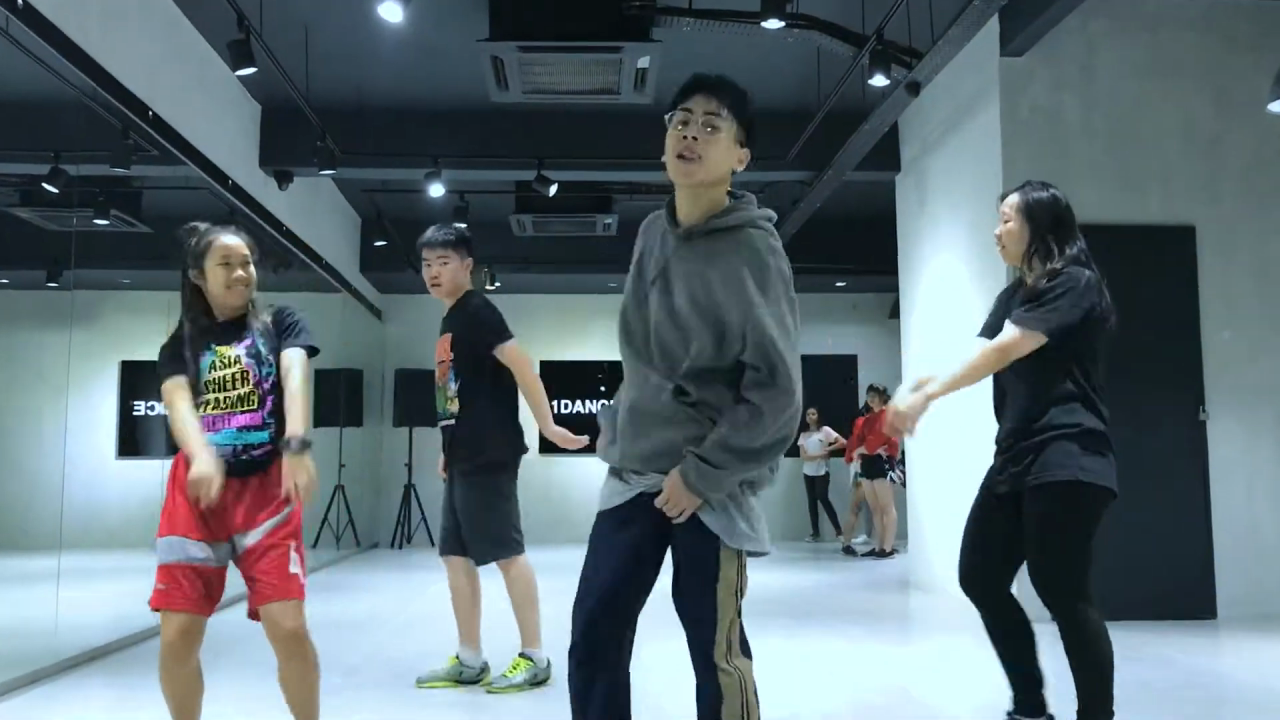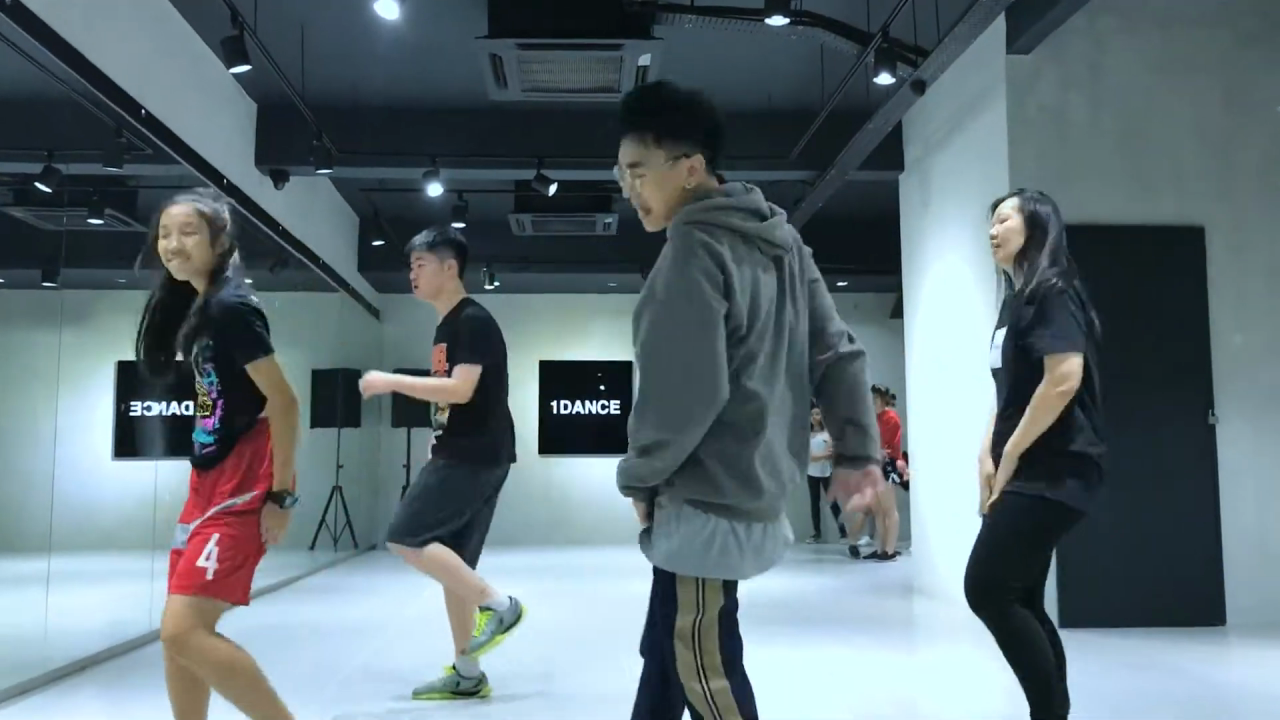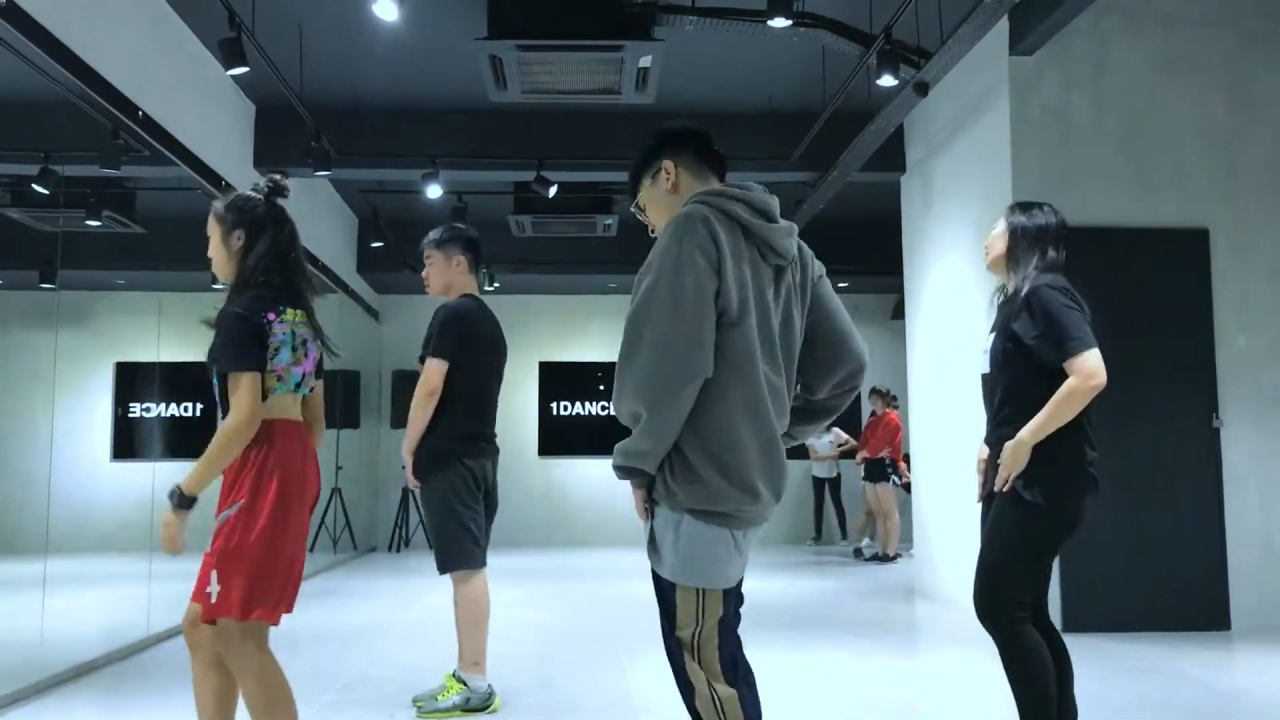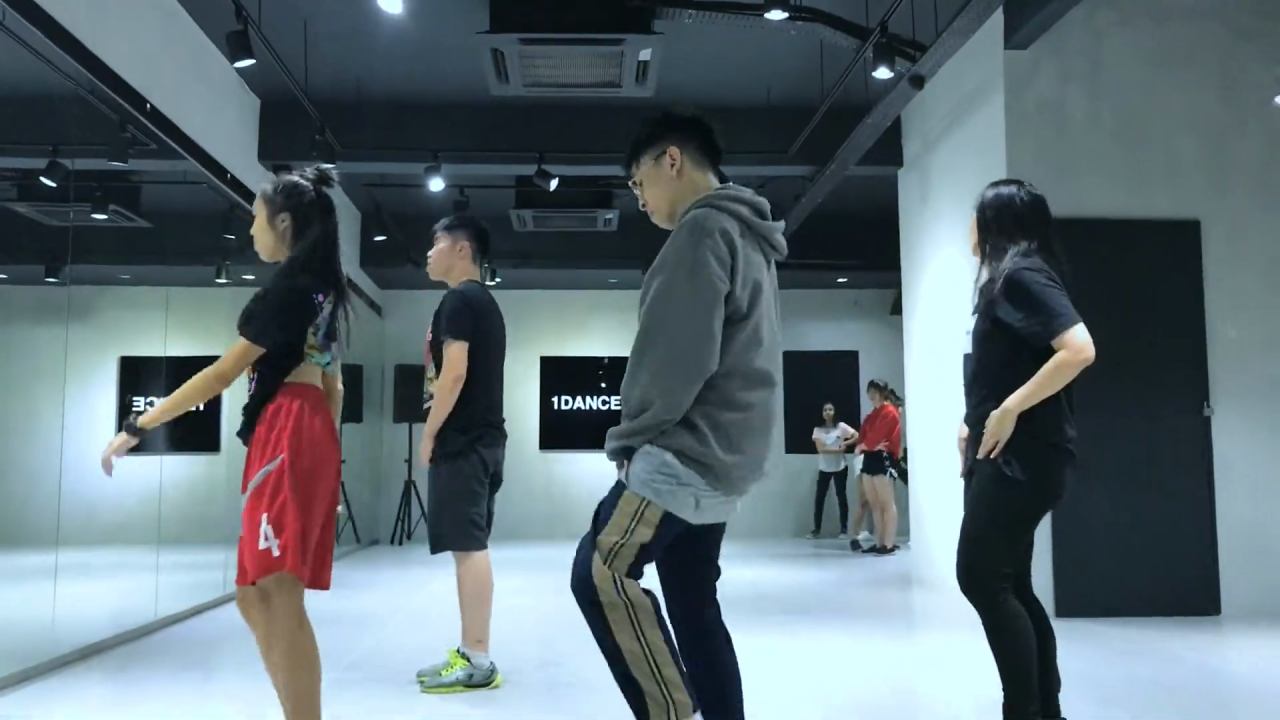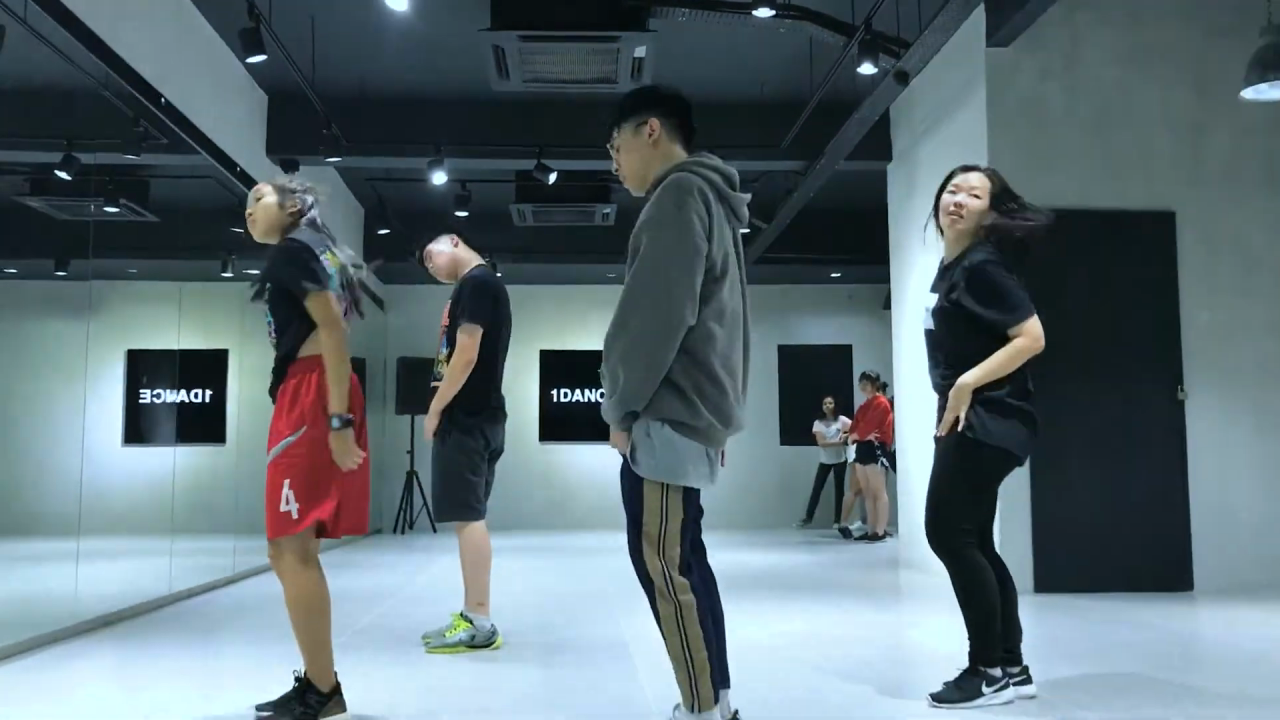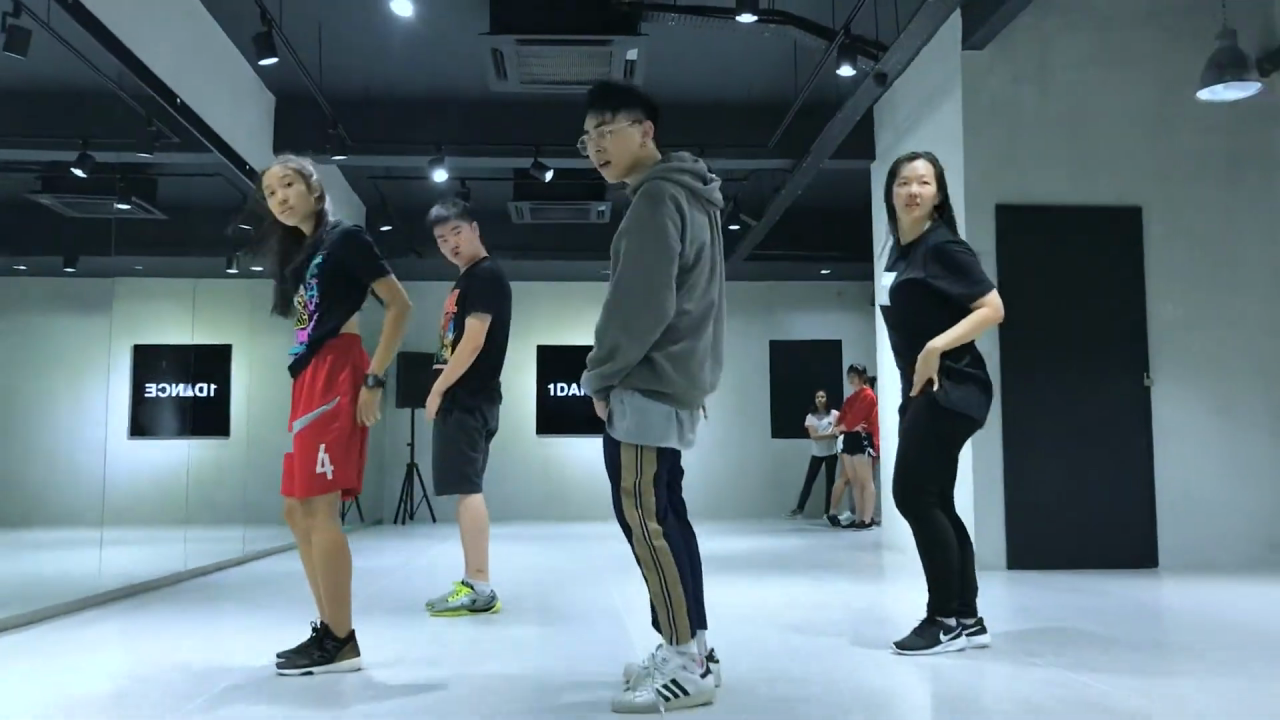
dt=0.3s
person 1, frame 1
left shoulder: (752, 252)
right shoulder: (655, 239)
left elbow: (775, 386)
left wrist: (701, 476)
left hip: (709, 487)
right hip: (634, 478)
left knee: (715, 647)
right knee: (595, 631)
person 1, frame 2
left shoulder: (692, 252)
right shoulder: (780, 243)
left elbow: (689, 395)
right elbow: (837, 352)
left wrist: (639, 476)
right wrist: (857, 448)
left hip: (705, 498)
right hip: (748, 486)
left knee: (701, 662)
right knee: (666, 649)
person 1, frame 3
left shoulder: (694, 229)
right shoulder: (787, 248)
left elbow: (664, 364)
right elbow: (844, 366)
left wrist: (639, 460)
left hip: (695, 486)
right hip: (745, 483)
left knee: (709, 669)
right knee: (711, 650)
person 1, frame 4
left shoulder: (702, 230)
right shoulder: (752, 238)
left elbow: (675, 357)
left wrist: (629, 439)
left hip: (684, 452)
right hip: (723, 455)
left knee: (600, 573)
right knee: (694, 610)
person 1, frame 5
left shoulder: (679, 195)
right shoulder: (715, 204)
left elbow: (658, 313)
left wrist: (619, 401)
left hip: (667, 416)
right hip: (696, 413)
left knee: (664, 566)
right knee: (679, 564)
person 1, frame 6
left shoulder: (656, 198)
right shoulder: (689, 197)
left elbow: (640, 306)
left wrist: (600, 376)
left hip: (645, 387)
right hip: (672, 383)
left knee: (644, 518)
right knee: (664, 516)
left ankle: (685, 662)
right ankle: (690, 646)
person 2, frame 1
left shoulder: (278, 324)
right shoulder: (181, 344)
left elbow: (296, 382)
right elbow: (179, 406)
left wrist: (298, 447)
right wrist: (202, 456)
left hip: (267, 486)
right hip: (197, 495)
left knee: (289, 629)
right knee: (177, 639)
person 2, frame 2
left shoulder: (230, 307)
right shoulder: (179, 315)
left elbow: (283, 401)
left wrist: (280, 495)
left hip: (241, 477)
right hip: (208, 477)
left knee: (184, 629)
right knee: (182, 629)
person 2, frame 3
left shoulder: (243, 313)
right shoulder: (296, 310)
left elbow: (244, 418)
right elbow: (312, 414)
left wrist: (182, 497)
right wrist: (305, 485)
left hip: (262, 470)
right hip: (293, 466)
left knee: (240, 639)
right knee: (200, 627)
person 2, frame 4
left shoulder: (287, 289)
right shoulder: (317, 290)
left elbow: (221, 375)
left wrist: (137, 427)
right wrist: (319, 468)
left hip: (285, 437)
right hip: (304, 436)
left knee: (276, 599)
right knee: (256, 598)
person 2, frame 5
left shoulder: (293, 248)
right shoulder: (309, 255)
left elbow: (334, 327)
left wrist: (341, 419)
left hip: (309, 397)
right hip: (318, 401)
left knee: (290, 550)
right knee: (292, 549)
person 2, frame 6
left shoulder: (345, 237)
right shoulder: (299, 251)
left elbow: (399, 306)
left wrist: (374, 378)
left hip: (334, 375)
right hip: (311, 379)
left knee: (318, 509)
right knee: (298, 511)
left ankle: (340, 641)
right ankle: (330, 630)
person 3, frame 1
left shoulder: (1075, 286)
right shoulder: (1015, 292)
left elbow: (1003, 352)
right elbow: (980, 362)
left wrist: (924, 398)
right wrist: (923, 389)
left hip: (1069, 459)
right hip: (1016, 459)
left knee: (1062, 593)
right knee: (978, 576)
person 3, frame 2
left shoulder: (1053, 291)
right shoulder: (1014, 300)
left elbow: (1064, 380)
left wrist: (1011, 455)
right wrist: (990, 457)
left hip: (1051, 472)
right hip: (1020, 472)
left knee: (988, 590)
right knee: (1019, 600)
person 3, frame 3
left shoulder: (1043, 292)
right shoulder: (1013, 301)
left elbow: (1091, 375)
left wrist: (1025, 441)
right wrist: (991, 447)
left hip: (1041, 480)
right hip: (1014, 478)
left knee: (999, 606)
right knee: (1024, 612)
person 3, frame 4
left shoulder: (1023, 275)
right shoulder: (998, 282)
left elbow: (1079, 351)
left wrist: (1009, 412)
right wrist: (972, 423)
left hip: (1022, 456)
right hip: (995, 454)
left knee: (982, 578)
right knee: (1008, 585)
person 3, frame 5
left shoulder: (985, 267)
right shoulder: (953, 264)
left elbow: (1030, 338)
left wrist: (968, 386)
right wrist: (947, 399)
left hip: (987, 422)
right hip: (964, 421)
left knee: (949, 534)
right knee: (972, 543)
left ankle: (989, 668)
right ankle: (1009, 666)
person 3, frame 6
left shoulder: (943, 246)
right shoulder: (899, 248)
left elbow: (992, 309)
left wrist: (936, 347)
right wrist: (916, 364)
left hip: (950, 390)
right hip: (923, 391)
left knee: (914, 496)
right knee: (934, 505)
left ankle: (946, 618)
right ankle: (965, 616)
person 4, frame 1
left shoulder: (476, 311)
right shoulder: (452, 319)
left elbow: (521, 365)
left wrist: (548, 426)
left hip: (489, 454)
right hip: (465, 454)
left knee: (504, 553)
right knee: (457, 554)
left ankle: (534, 657)
right ankle: (469, 660)
person 4, frame 2
left shoulder: (473, 321)
right shoulder: (449, 324)
left elbow: (459, 390)
left wrist: (390, 382)
right wrist: (440, 448)
left hip: (478, 454)
right hip: (463, 455)
left knee: (405, 537)
right knee: (451, 557)
left ankle: (495, 603)
right ankle: (467, 670)
person 4, frame 3
left shoulder: (450, 314)
right shoulder: (489, 321)
left elbow: (429, 390)
left wrist: (409, 450)
left hip: (449, 456)
right hip: (480, 454)
left knee: (462, 567)
right knee: (466, 568)
right ankle: (467, 676)
person 4, frame 4
left shoulder: (458, 299)
right shoulder: (485, 302)
left elbow: (453, 374)
left wrist: (429, 434)
left hip: (461, 441)
right hip: (483, 438)
left knee: (467, 547)
right knee: (469, 547)
left ankle: (478, 660)
right ankle: (470, 652)
person 4, frame 5
left shoulder: (476, 283)
right shoulder: (478, 285)
left elbow: (466, 355)
left wrist: (434, 409)
right wrist: (444, 408)
left hip: (467, 417)
right hip: (477, 416)
left knee: (467, 516)
right knee: (468, 517)
left ankle: (480, 622)
right ankle: (472, 615)
person 4, frame 6
left shoulder: (486, 275)
right shoulder: (470, 278)
left elbow: (473, 343)
left wrist: (437, 390)
right wrist: (444, 390)
left hip: (466, 399)
right hip: (468, 398)
left knee: (466, 490)
right knee: (466, 491)
left ankle: (480, 588)
right ankle: (472, 583)
